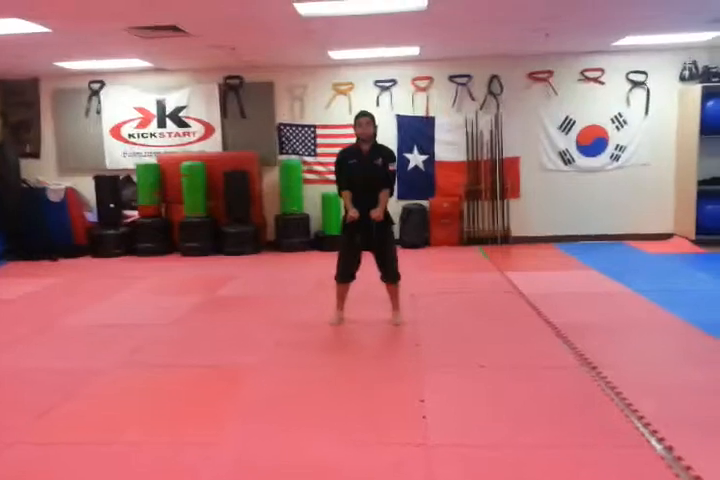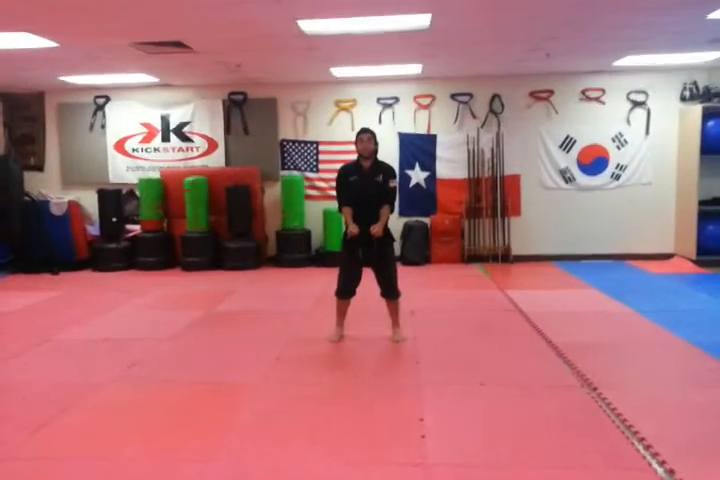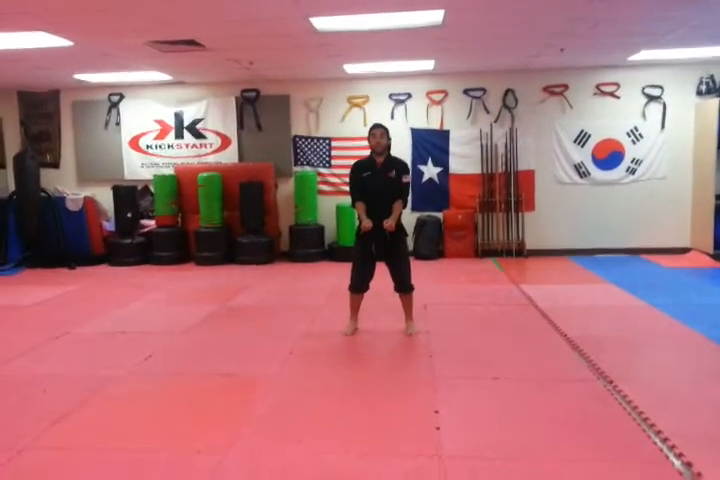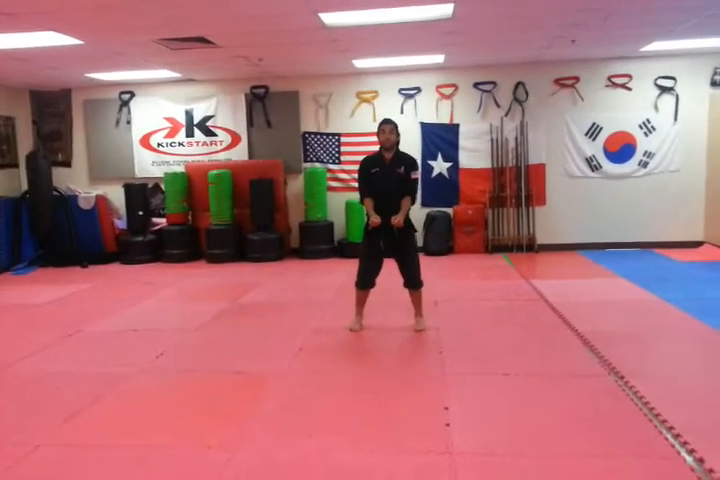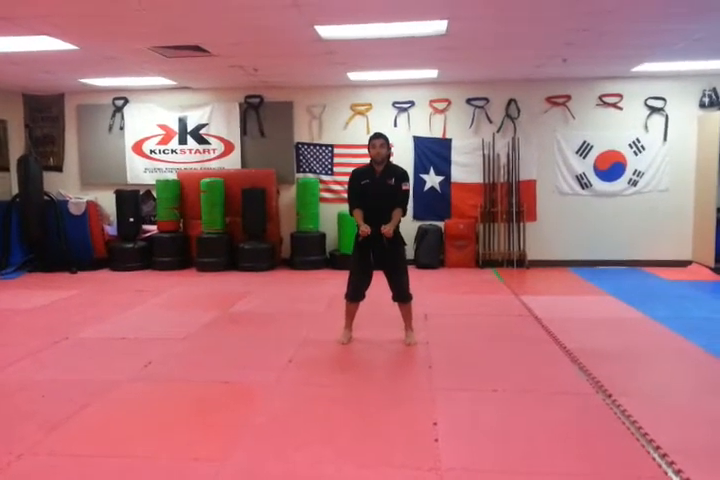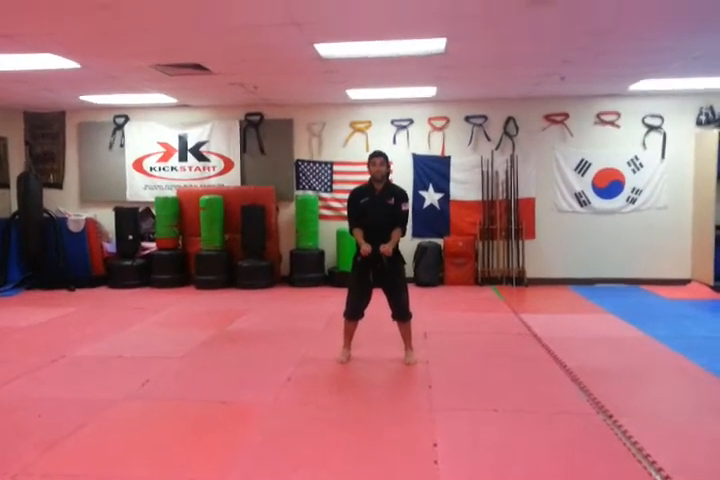
dt=0.7s
person 1, frame 1
left shoulder: (386, 154)
right shoulder: (345, 156)
left elbow: (387, 186)
right elbow: (343, 186)
left wrist: (380, 208)
right wrist: (350, 208)
left hip: (378, 216)
right hip: (354, 216)
left knee: (389, 266)
right knee: (345, 267)
left ankle: (395, 310)
right ankle: (339, 311)
person 1, frame 2
left shoulder: (387, 171)
right shoulder: (346, 172)
left elbow: (388, 202)
right elbow: (344, 203)
left wrist: (381, 224)
right wrist: (350, 223)
left hip: (379, 233)
right hip: (354, 233)
left knee: (389, 283)
right knee: (345, 283)
left ankle: (396, 326)
right ankle: (339, 326)
person 1, frame 3
left shoulder: (400, 166)
right shoulder: (359, 167)
left elbow: (401, 198)
right elbow: (357, 198)
left wrist: (393, 218)
right wrist: (364, 218)
left hip: (392, 228)
right hip: (367, 228)
left knee: (403, 277)
right knee: (359, 277)
left ankle: (409, 320)
right ankle: (353, 320)
person 1, frame 4
left shoulder: (409, 162)
right shoulder: (368, 163)
left elbow: (410, 194)
right elbow: (365, 194)
left wrist: (401, 215)
right wrist: (372, 214)
left hip: (401, 224)
right hip: (376, 224)
left knee: (412, 273)
right knee: (365, 273)
left ankle: (419, 316)
right ankle: (358, 316)
person 1, frame 5
left shoulder: (400, 174)
right shoulder: (358, 175)
left elbow: (401, 205)
right elbow: (354, 205)
left wrist: (392, 224)
right wrist: (361, 224)
left hip: (391, 237)
right hip: (365, 236)
left knee: (401, 286)
right knee: (355, 286)
left ankle: (409, 330)
right ankle: (347, 329)
person 1, frame 6
left shoulder: (399, 194)
right shoulder: (357, 194)
left elbow: (401, 225)
right elbow: (354, 224)
left wrist: (391, 244)
right wrist: (362, 243)
left hip: (390, 256)
right hip: (365, 255)
left knee: (401, 305)
right knee: (354, 305)
left ankle: (408, 349)
right ankle: (346, 347)
